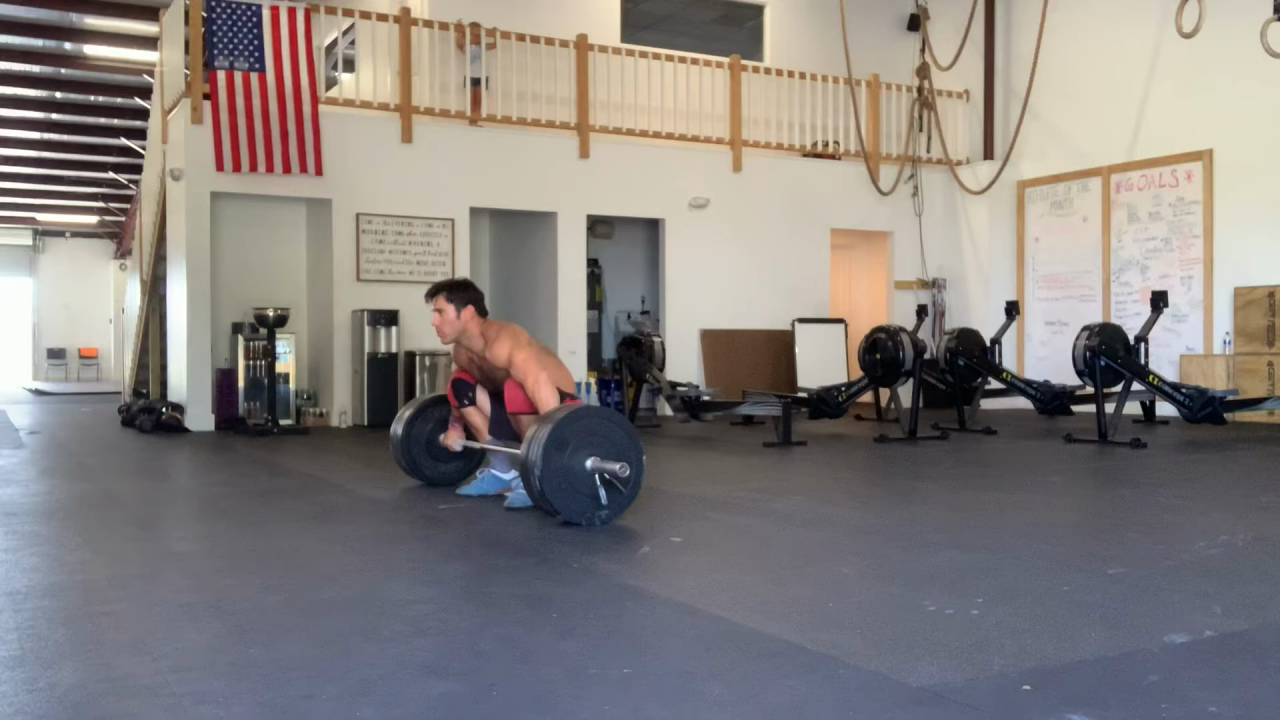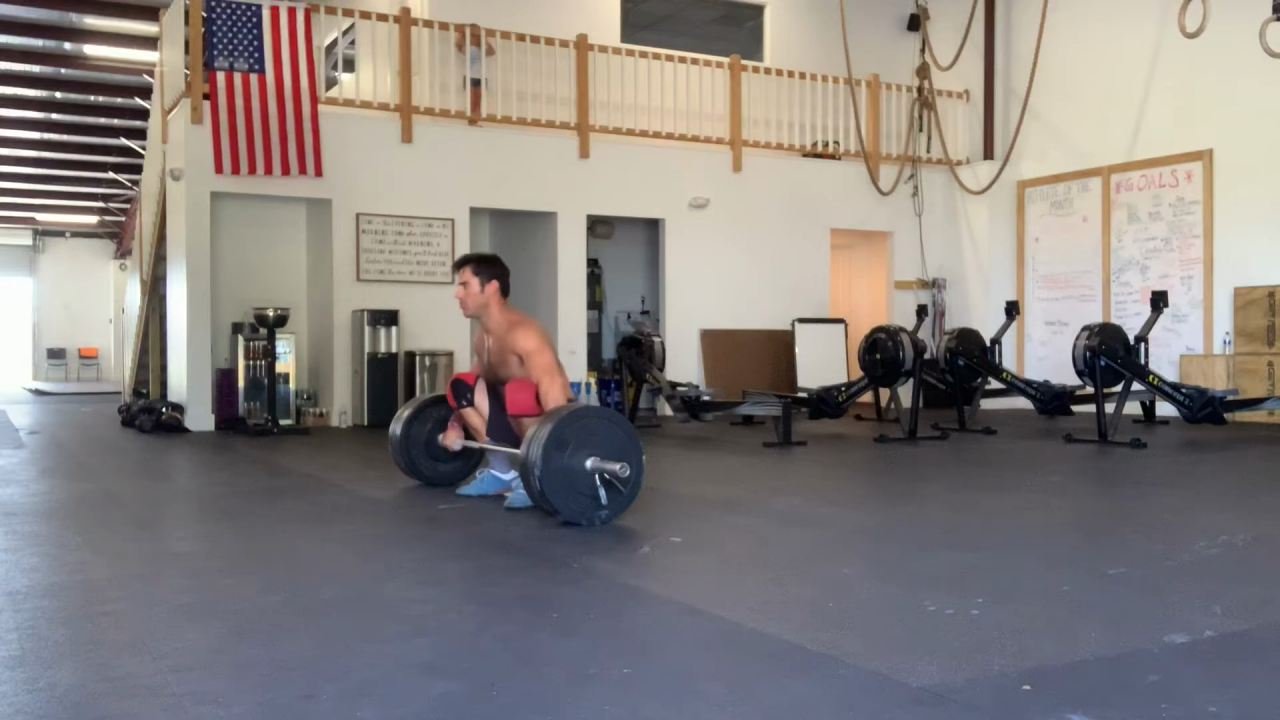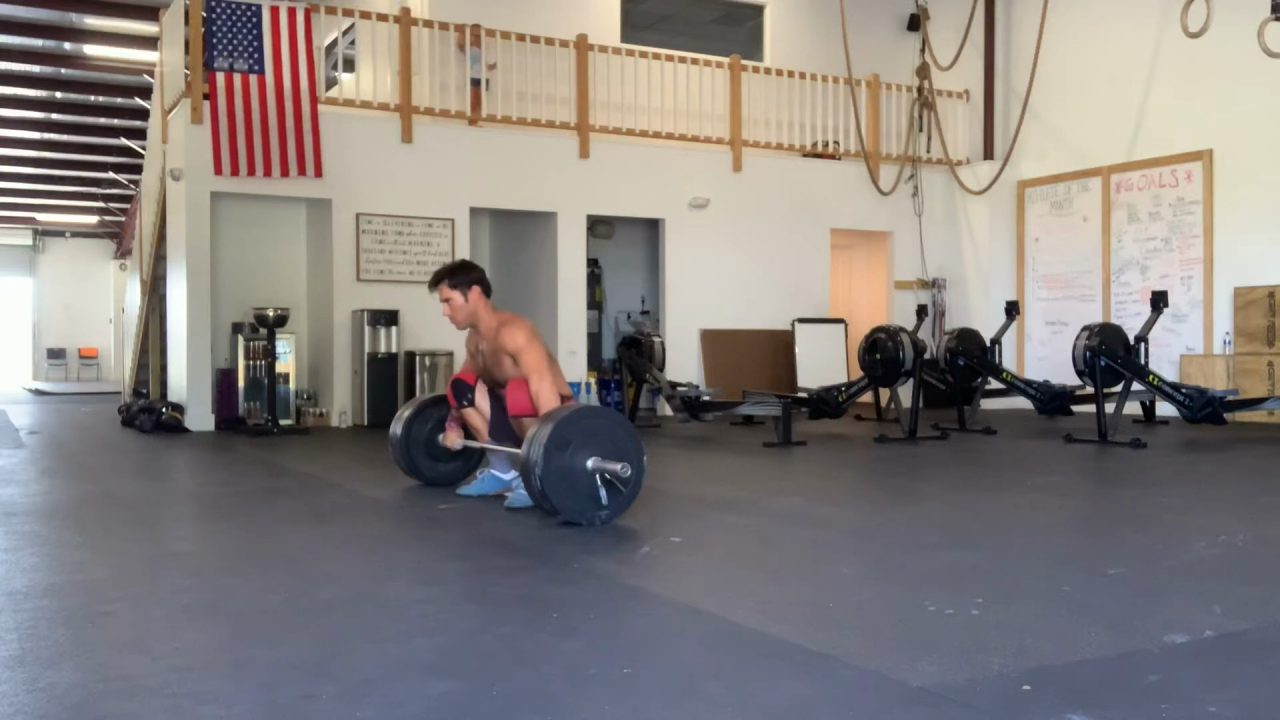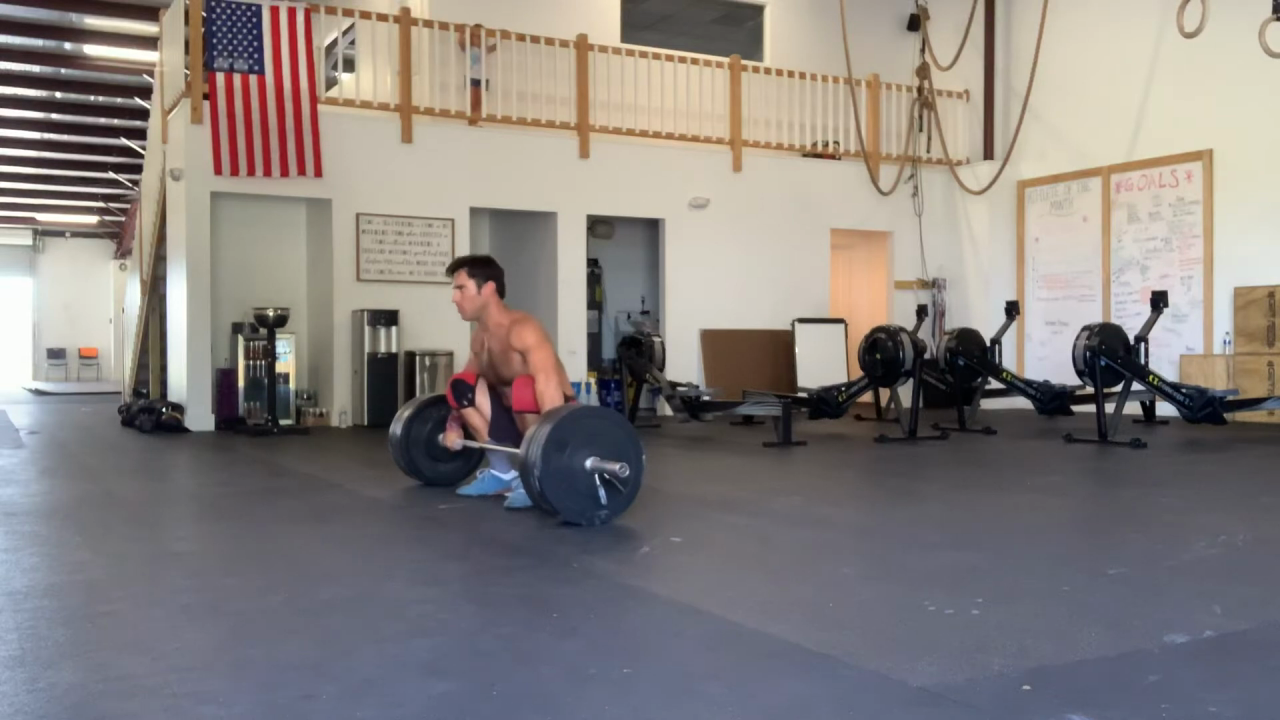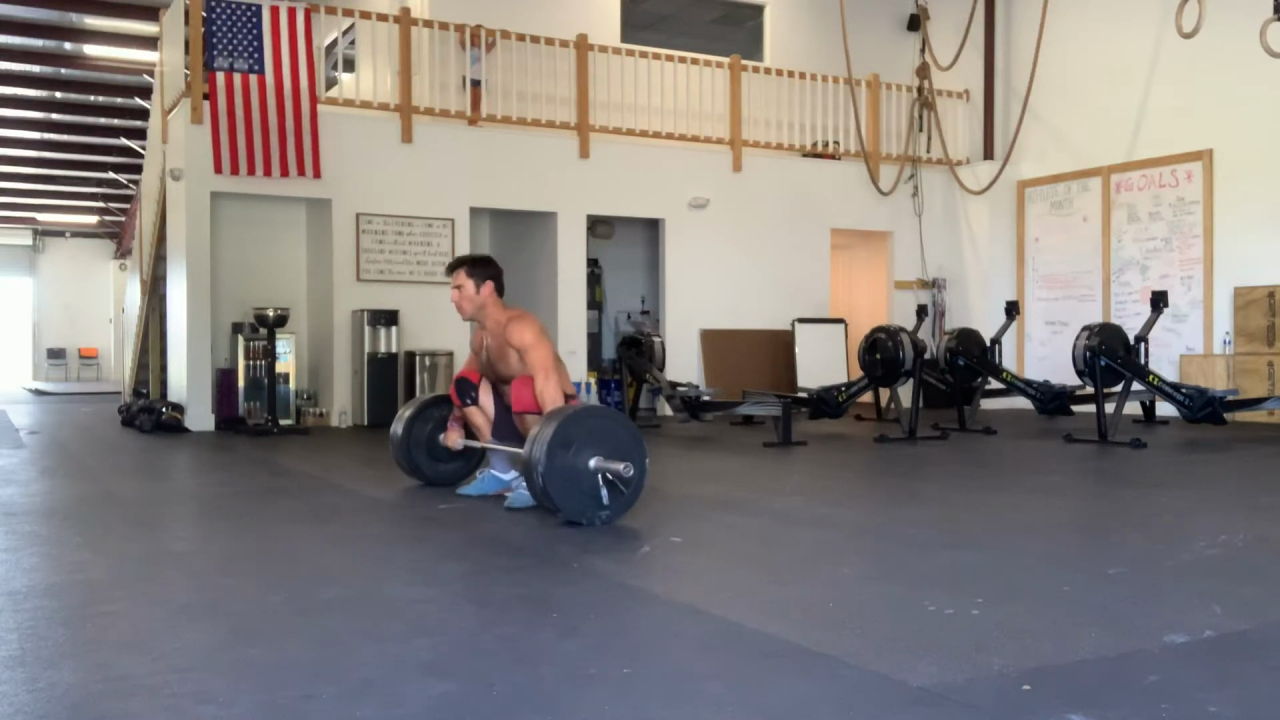
dt=0.7s
person 1, frame 1
left shoulder: (500, 341)
right shoulder: (462, 351)
left elbow: (540, 382)
right elbow: (464, 379)
right wrist: (456, 425)
right hip: (523, 415)
left knee: (516, 389)
right knee: (461, 386)
right ankle: (502, 472)
person 1, frame 2
left shoulder: (521, 331)
right shoulder: (483, 337)
left elbow: (552, 384)
right elbow: (478, 383)
right wrist: (456, 425)
right hip: (521, 420)
left knee: (518, 392)
right knee: (462, 386)
right ankle: (502, 472)
person 1, frame 3
left shoulder: (512, 330)
right shoulder: (475, 338)
left elbow: (543, 384)
right elbow: (467, 378)
right wrist: (454, 424)
right hip: (522, 419)
left knee: (518, 391)
right knee: (461, 386)
right ankle: (503, 472)
person 1, frame 4
left shoulder: (522, 329)
right shoulder: (481, 336)
left elbow: (548, 383)
right elbow: (470, 378)
right wrist: (454, 424)
right hip: (521, 419)
left knee: (524, 389)
right knee: (461, 386)
right ankle: (503, 472)
person 1, frame 5
left shoulder: (519, 327)
right shoulder: (481, 335)
left elbow: (547, 381)
right elbow: (468, 379)
right wrist: (455, 424)
left knee: (523, 389)
right knee: (464, 385)
right ankle: (503, 472)
